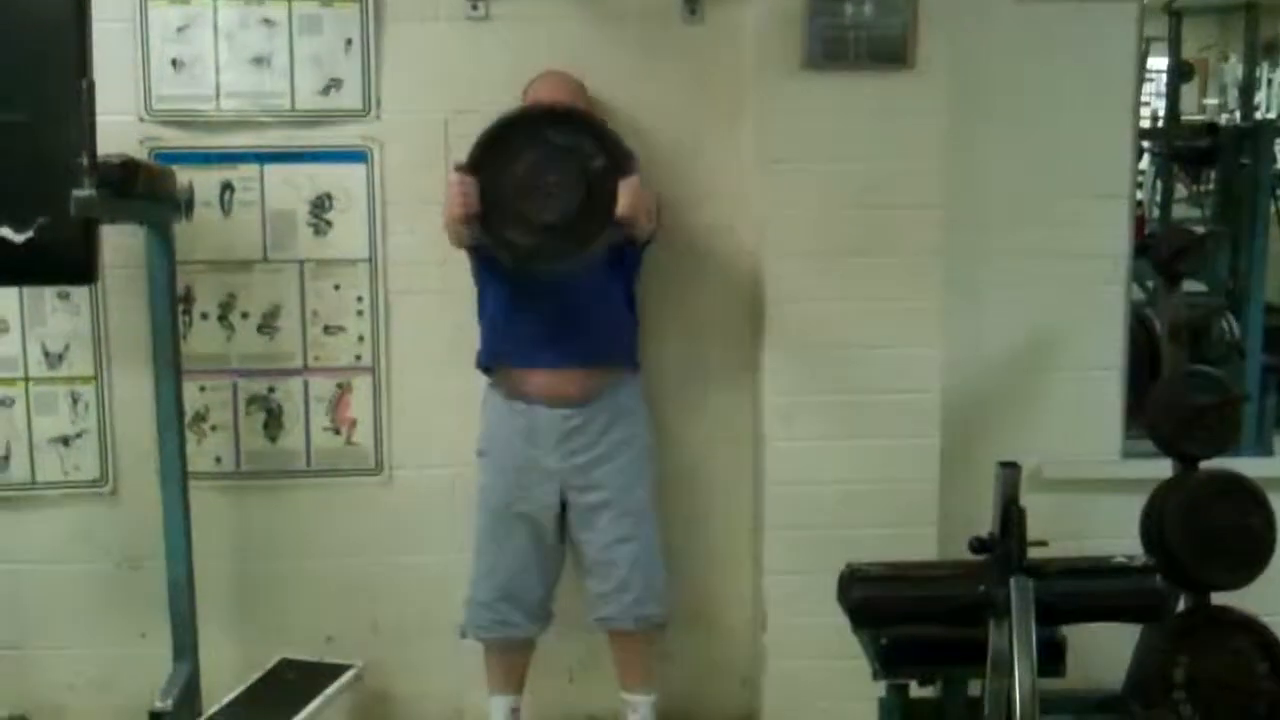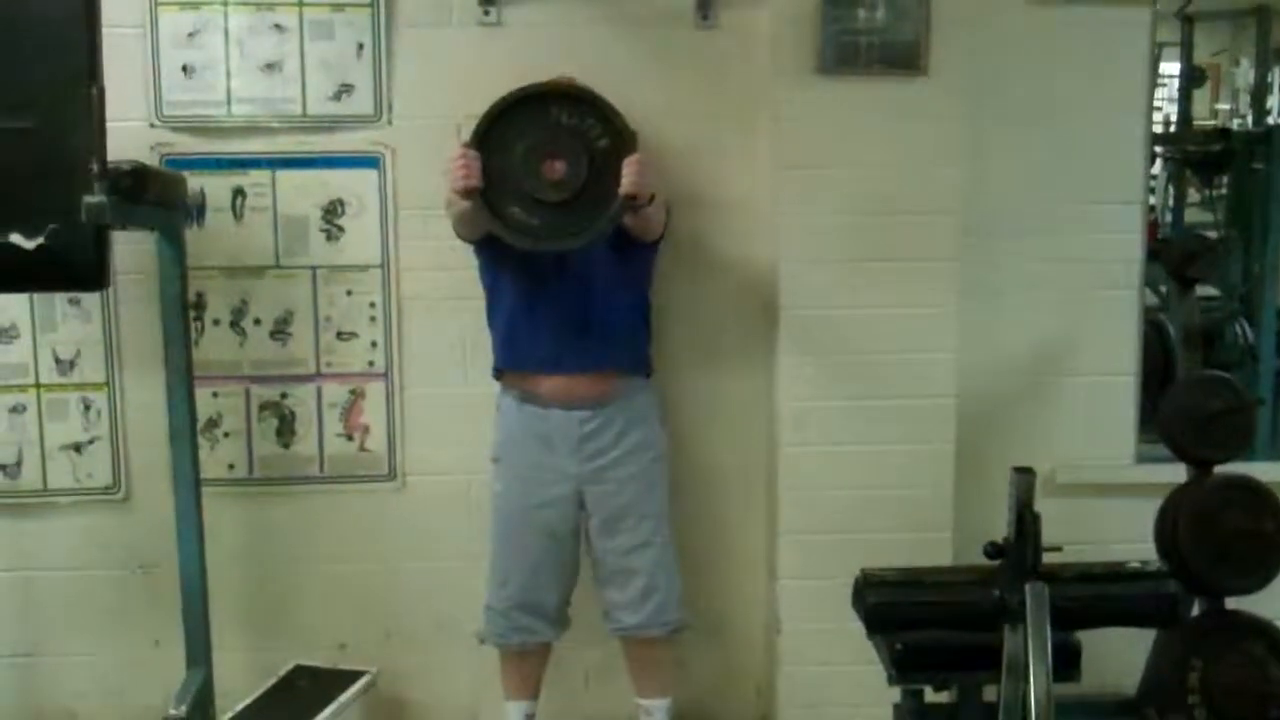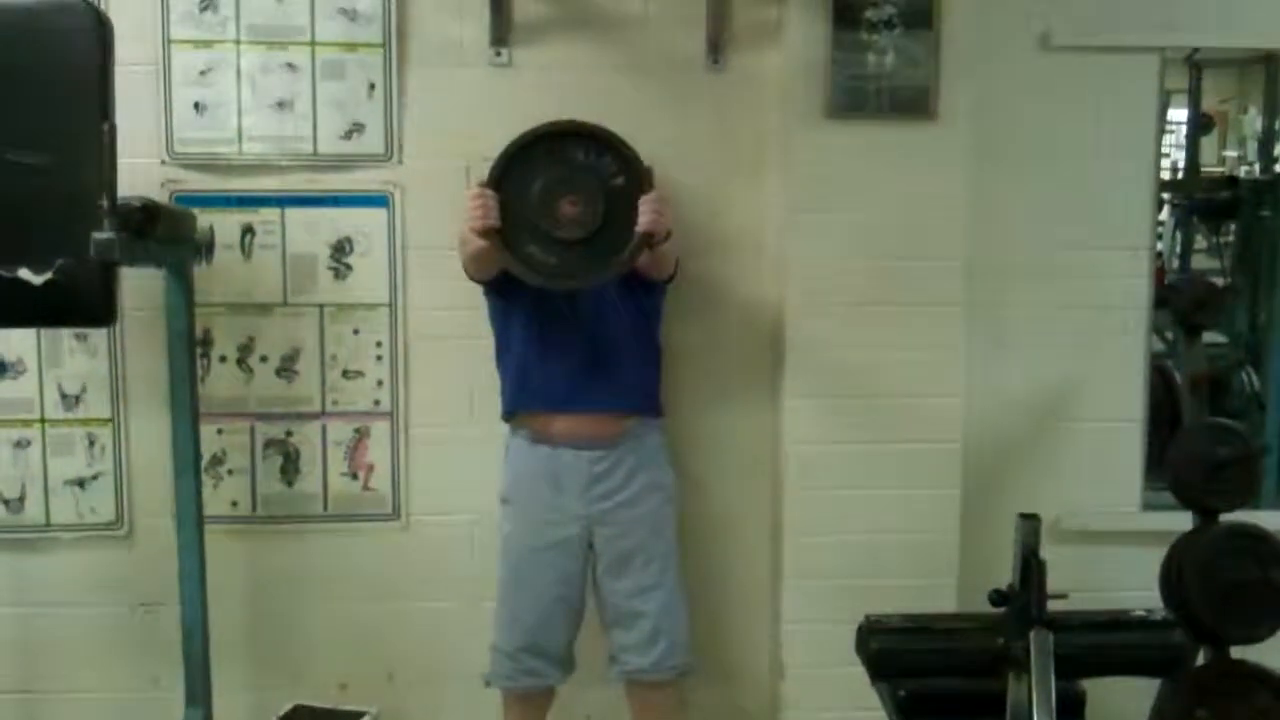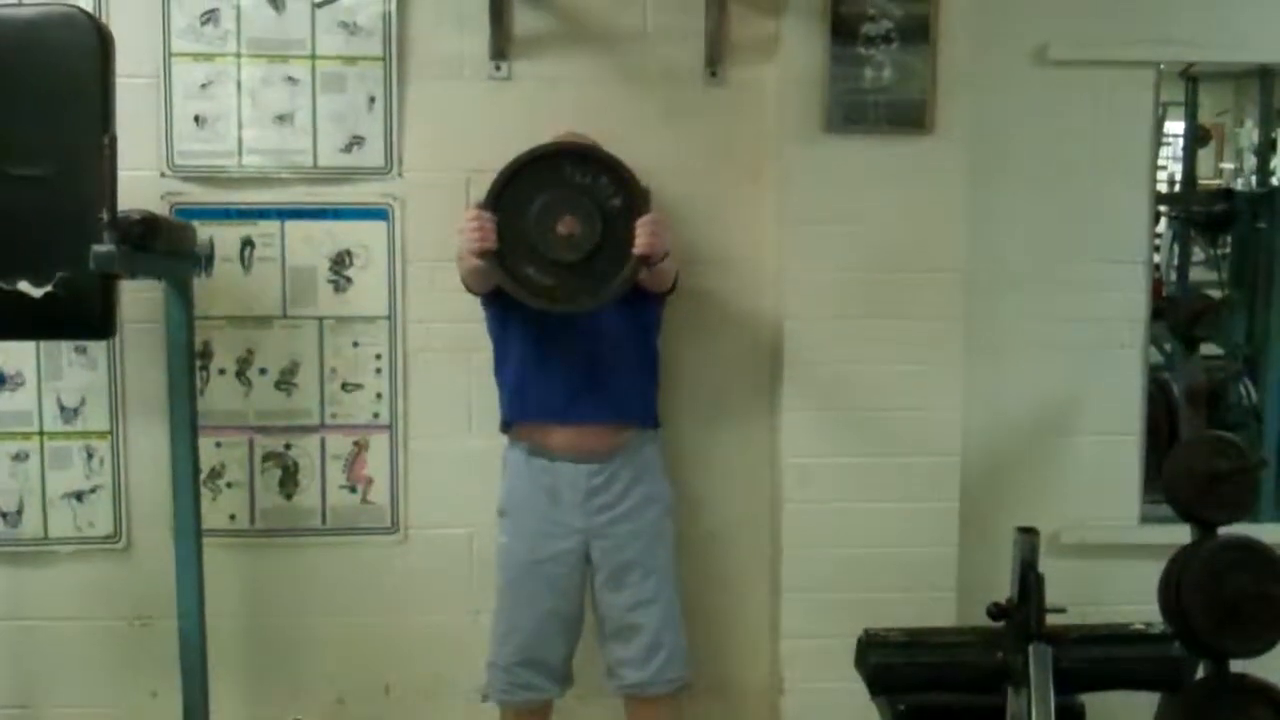
dt=0.5s
person 1, frame 1
left shoulder: (612, 198)
left elbow: (641, 223)
right elbow: (462, 227)
left wrist: (635, 209)
right wrist: (459, 211)
left hip: (608, 415)
right hip: (517, 418)
left knee: (629, 579)
right knee: (505, 585)
person 1, frame 2
left shoulder: (623, 209)
left elbow: (650, 224)
right elbow: (470, 223)
left wrist: (643, 196)
right wrist: (463, 196)
left hip: (622, 418)
right hip: (530, 422)
left knee: (644, 585)
right knee: (521, 590)
person 1, frame 3
left shoulder: (633, 251)
left elbow: (661, 266)
right elbow: (480, 265)
left wrist: (660, 237)
right wrist: (477, 236)
left hip: (631, 458)
right hip: (539, 461)
left knee: (651, 632)
right knee: (527, 635)
person 1, frame 4
left shoulder: (631, 263)
left elbow: (661, 280)
right elbow: (479, 279)
left wrist: (658, 255)
right wrist: (473, 256)
left hip: (629, 472)
right hip: (536, 475)
left knee: (650, 650)
right knee: (524, 651)
